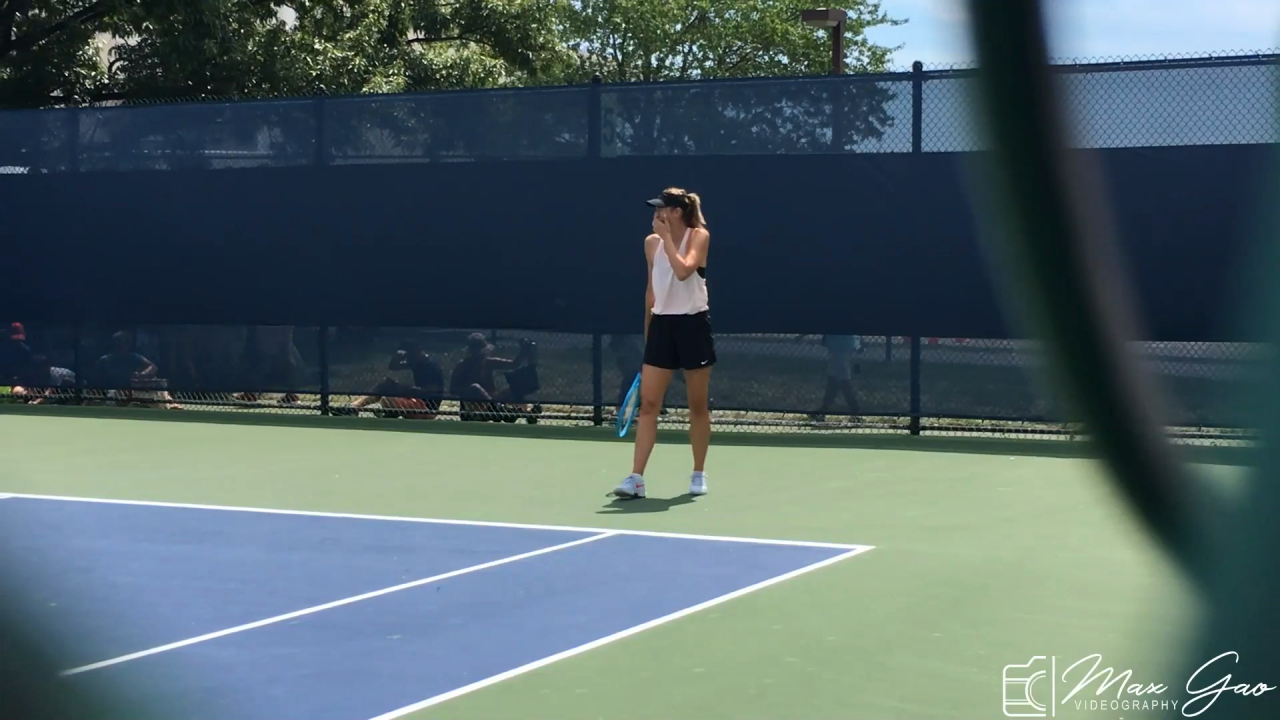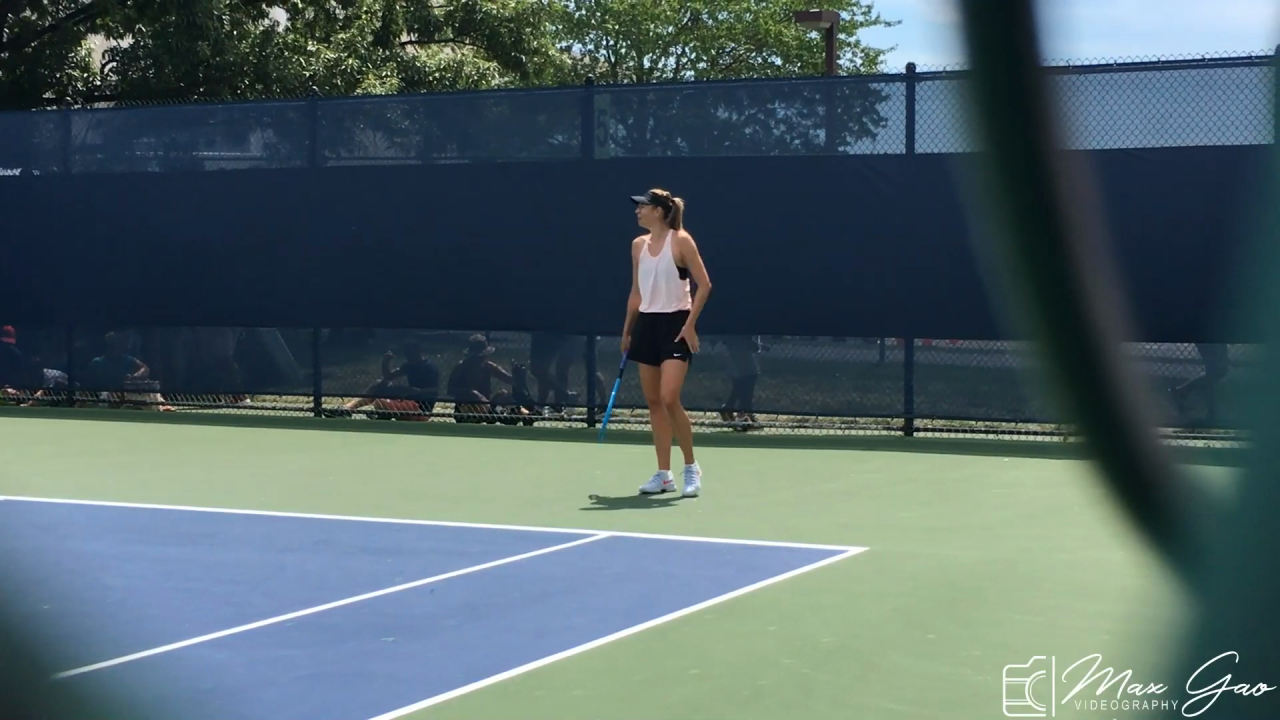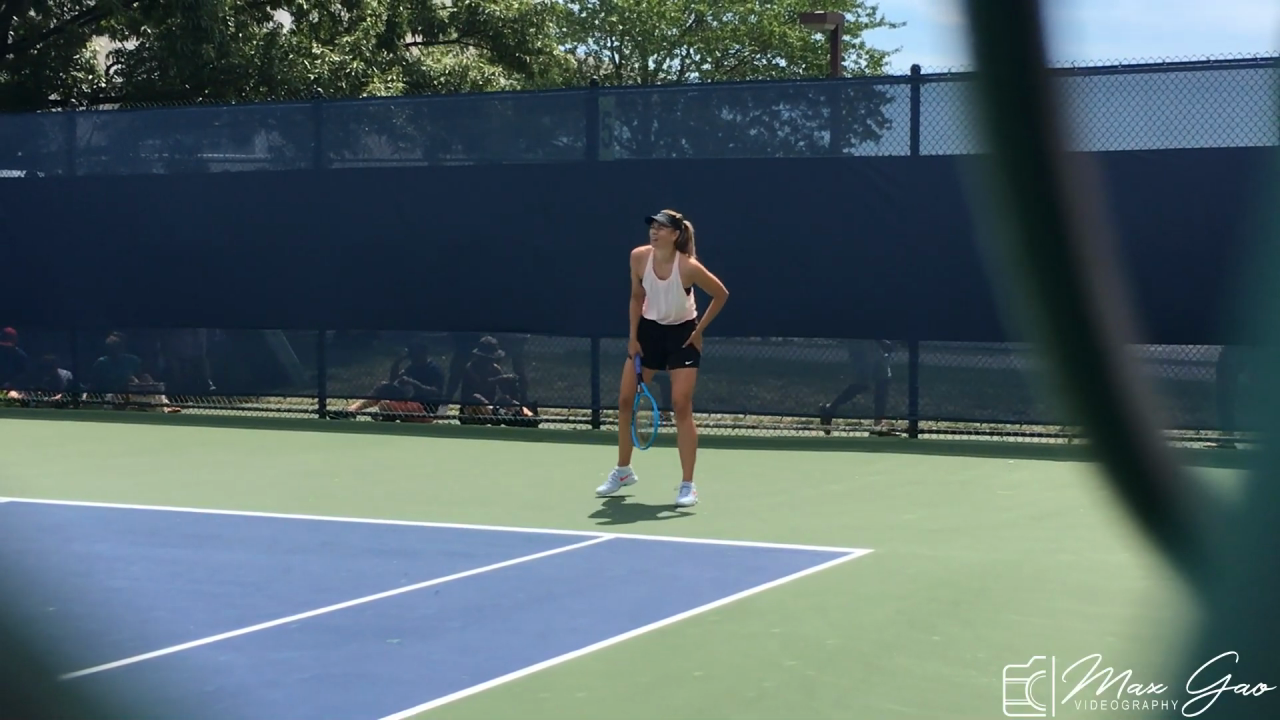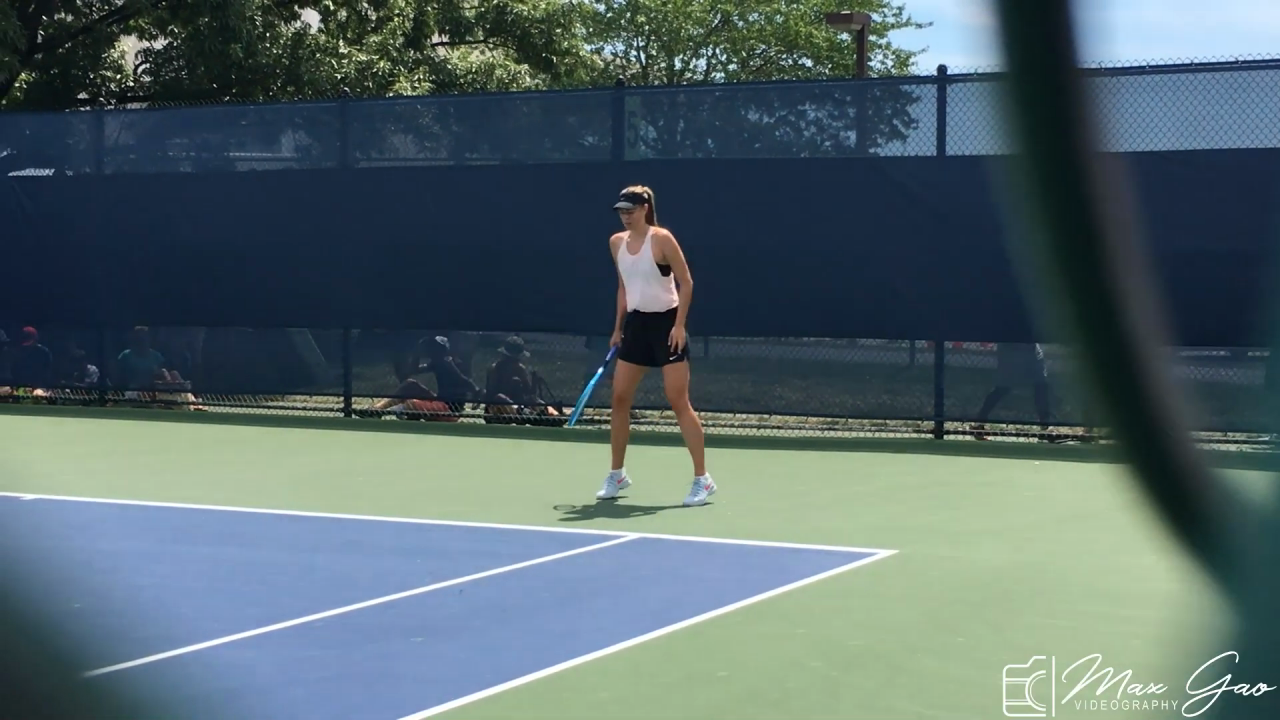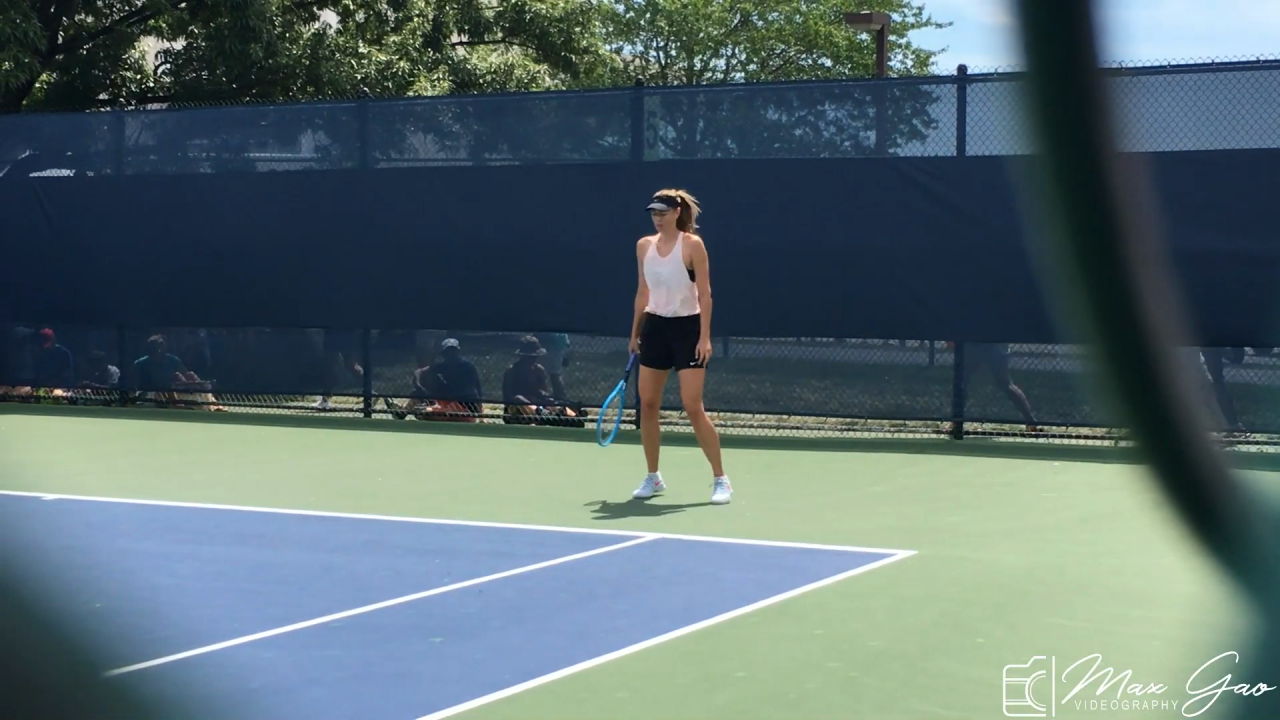
dt=1s
person 1, frame 1
left shoulder: (698, 236)
right shoulder: (651, 242)
left elbow: (684, 272)
left wrist: (667, 238)
right wrist: (647, 328)
left hip: (693, 325)
right hip: (661, 326)
left knee: (698, 406)
right knee: (648, 405)
left ankle: (698, 474)
right ankle: (636, 479)
person 1, frame 2
left shoulder: (681, 240)
right shoulder: (638, 244)
left elbow: (704, 284)
left wrist: (691, 323)
right wrist: (627, 329)
left hip: (675, 324)
right hip: (646, 325)
left knee: (670, 400)
right knee: (654, 403)
left ankle: (691, 467)
right ankle: (664, 474)
person 1, frame 3
left shoulder: (688, 266)
right shoulder: (638, 256)
left elbow: (721, 294)
right elbow: (637, 297)
left wrist: (699, 329)
right wrist: (633, 336)
left hip: (683, 333)
right hip: (649, 330)
left knee: (681, 407)
right knee: (625, 400)
left ankle: (688, 485)
right ankle: (622, 470)
person 1, frame 4
left shoulder: (662, 239)
right shoulder: (617, 242)
left elbow: (686, 283)
left wrist: (680, 325)
right wrist: (618, 328)
left hip: (666, 321)
right hip: (636, 324)
left knee: (678, 402)
right knee: (619, 399)
left ankle: (703, 480)
right ankle: (617, 474)
person 1, frame 5
left shoulder: (692, 243)
right shoulder: (644, 245)
left elbow: (705, 292)
left wrist: (705, 336)
right wrist: (634, 333)
left hip: (687, 328)
right hip: (655, 328)
left knee: (693, 409)
right knee: (647, 406)
left ankle: (721, 479)
right ankle: (653, 477)
